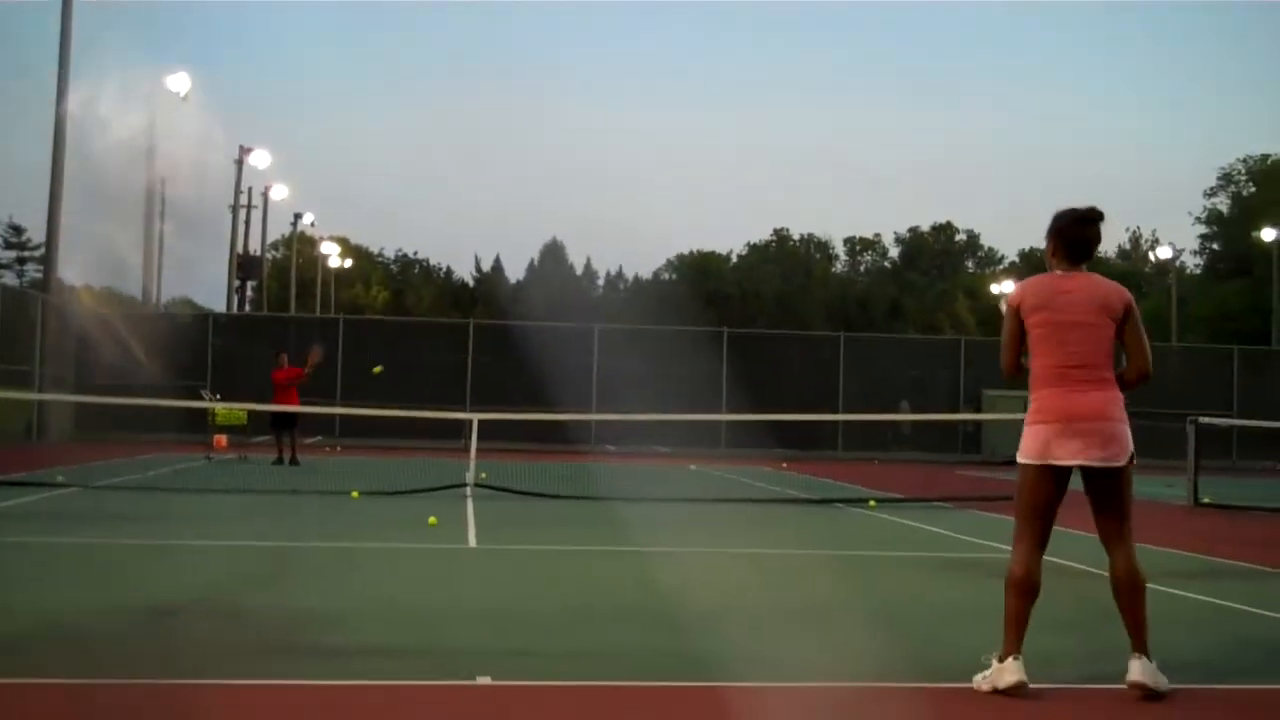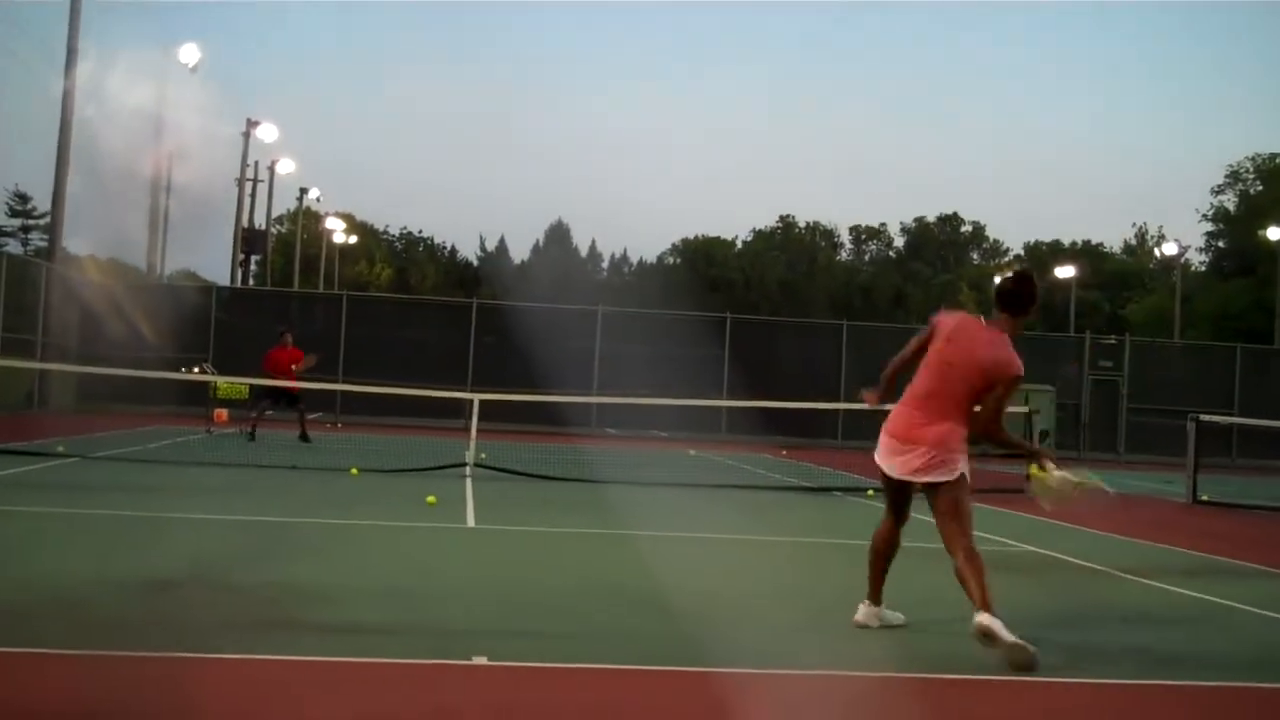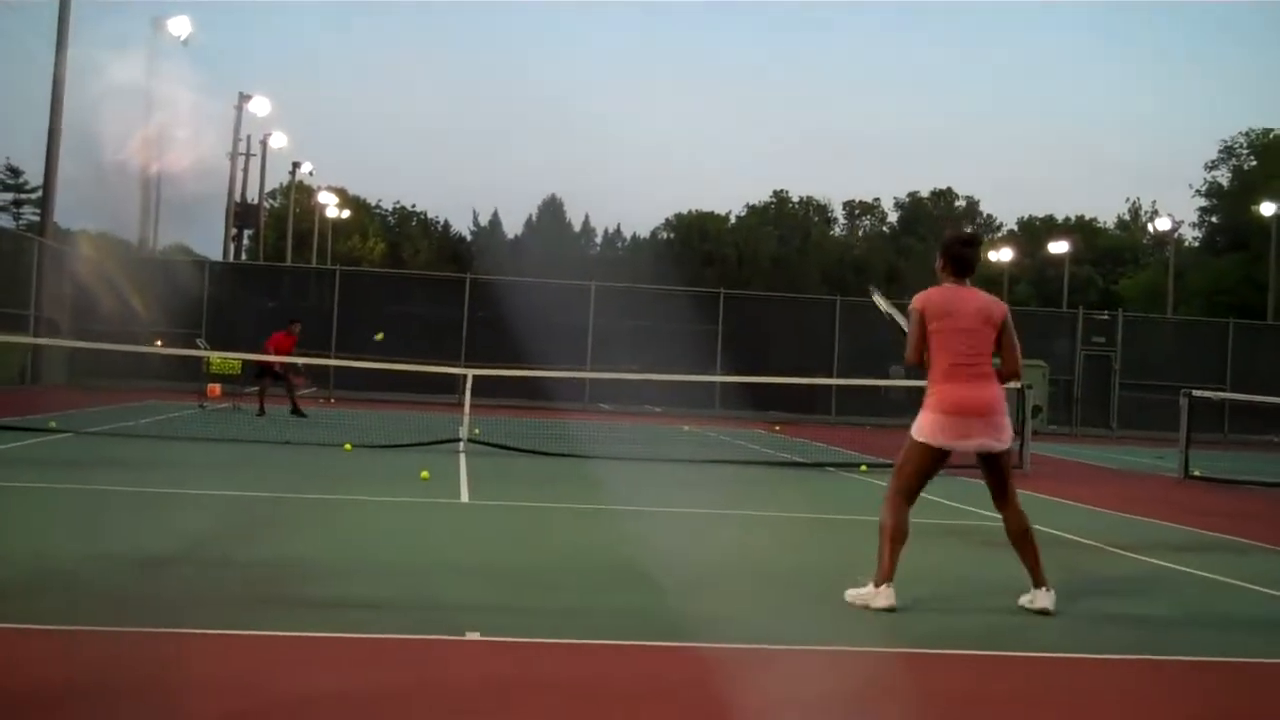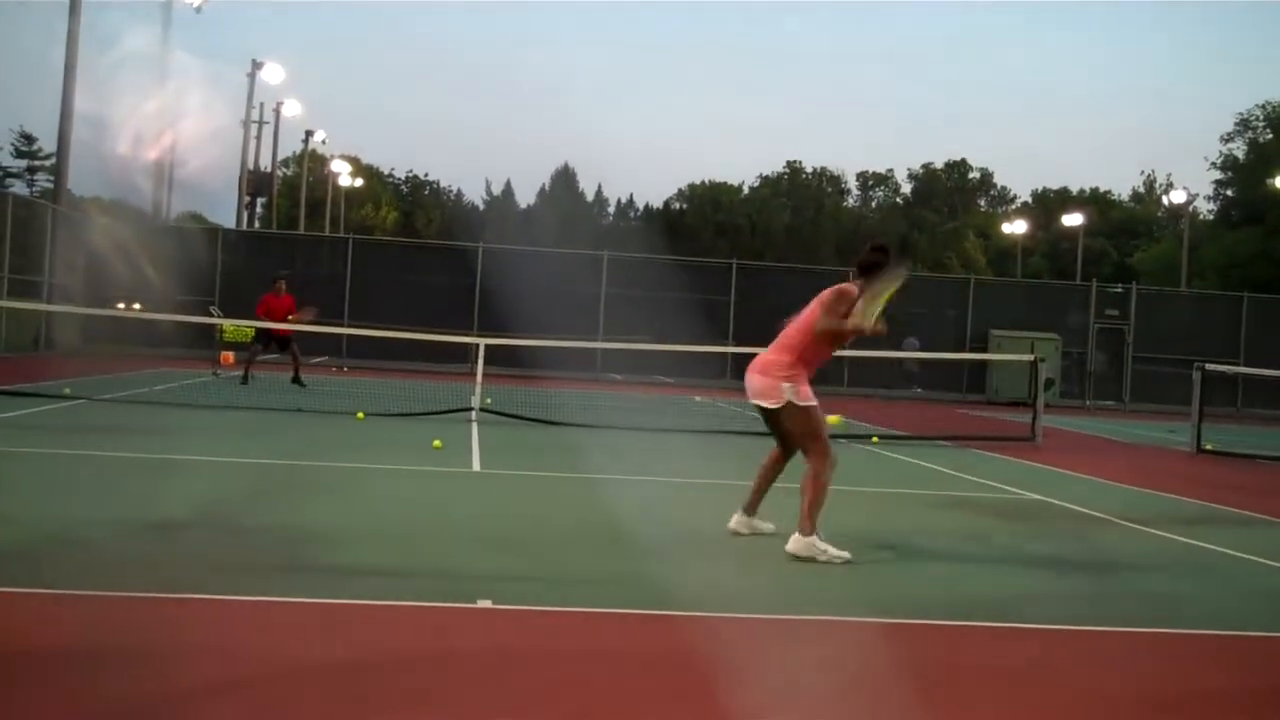
dt=1s
person 1, frame 1
left shoulder: (1025, 293)
right shoulder: (1117, 296)
left elbow: (1010, 366)
right elbow: (1141, 368)
left hip: (1049, 423)
right hip: (1105, 422)
left knee: (1028, 546)
right knee: (1119, 546)
left ankle: (1010, 662)
right ankle: (1141, 660)
person 1, frame 2
left shoulder: (949, 320)
right shoulder: (1009, 364)
left elbow: (898, 363)
right elbow: (991, 431)
left wrist: (878, 392)
right wrist: (1028, 450)
left hip: (899, 433)
right hip: (941, 447)
left knee: (894, 517)
right knee: (960, 540)
left ankle: (872, 605)
right ankle: (986, 617)
person 1, frame 3
left shoulder: (924, 301)
right shoulder: (996, 307)
left elbow: (915, 359)
right elbow: (1013, 369)
left hip: (942, 410)
right hip: (989, 411)
left knee: (898, 498)
right knee: (1007, 504)
left ankle: (882, 586)
right ankle: (1041, 589)
person 1, frame 4
left shoulder: (838, 293)
right shoulder: (847, 297)
right elbow: (818, 328)
right wrist: (860, 330)
left hip: (760, 372)
right hip: (784, 379)
left knee: (786, 446)
right knee: (822, 460)
left ankle: (746, 515)
right ankle: (806, 537)
